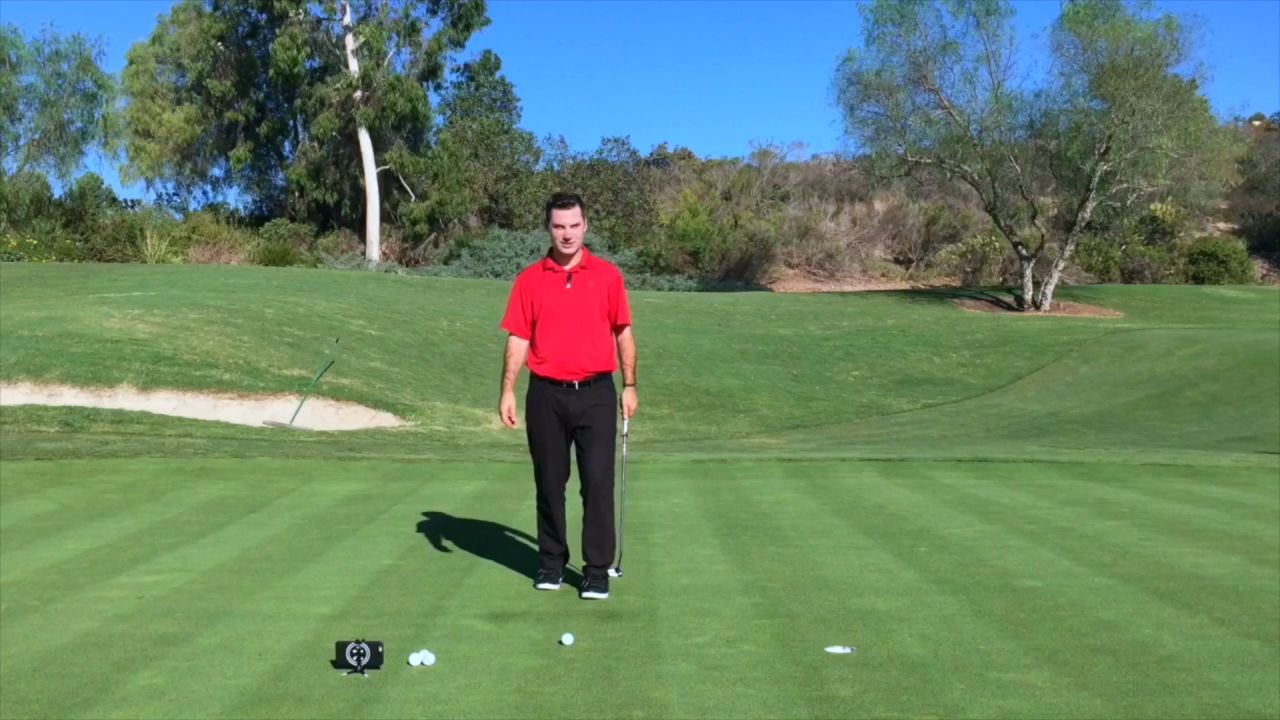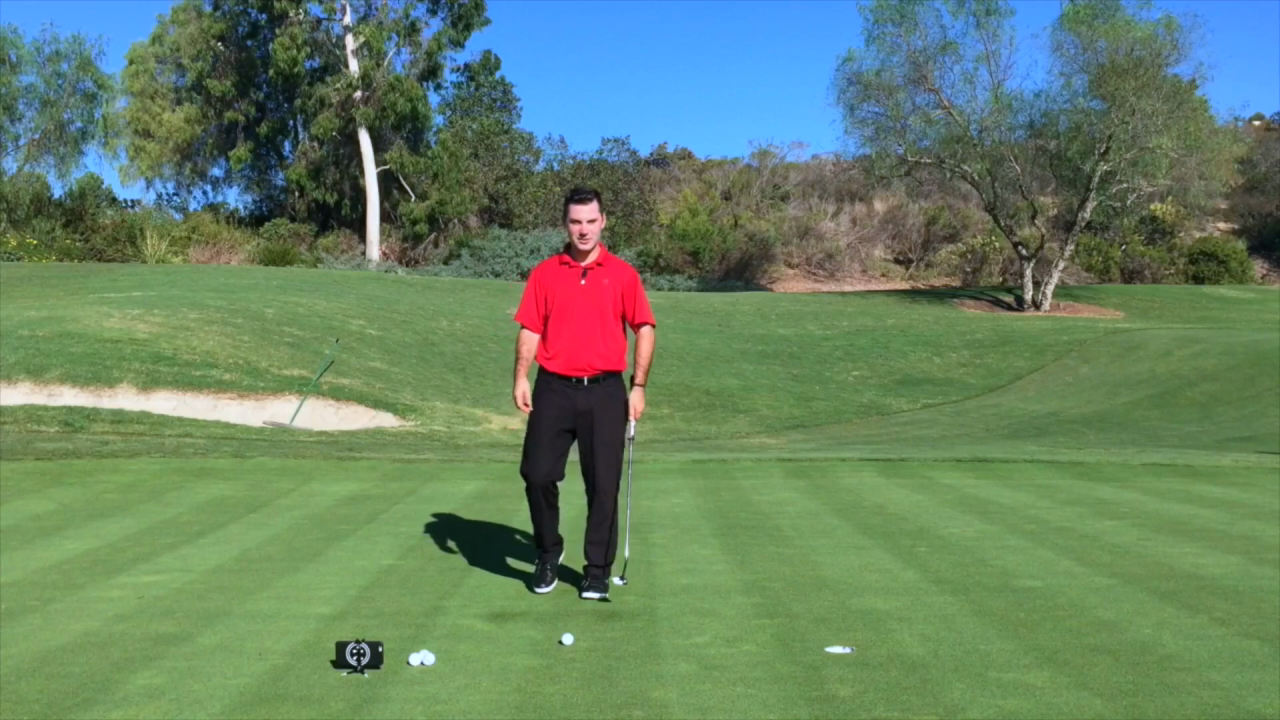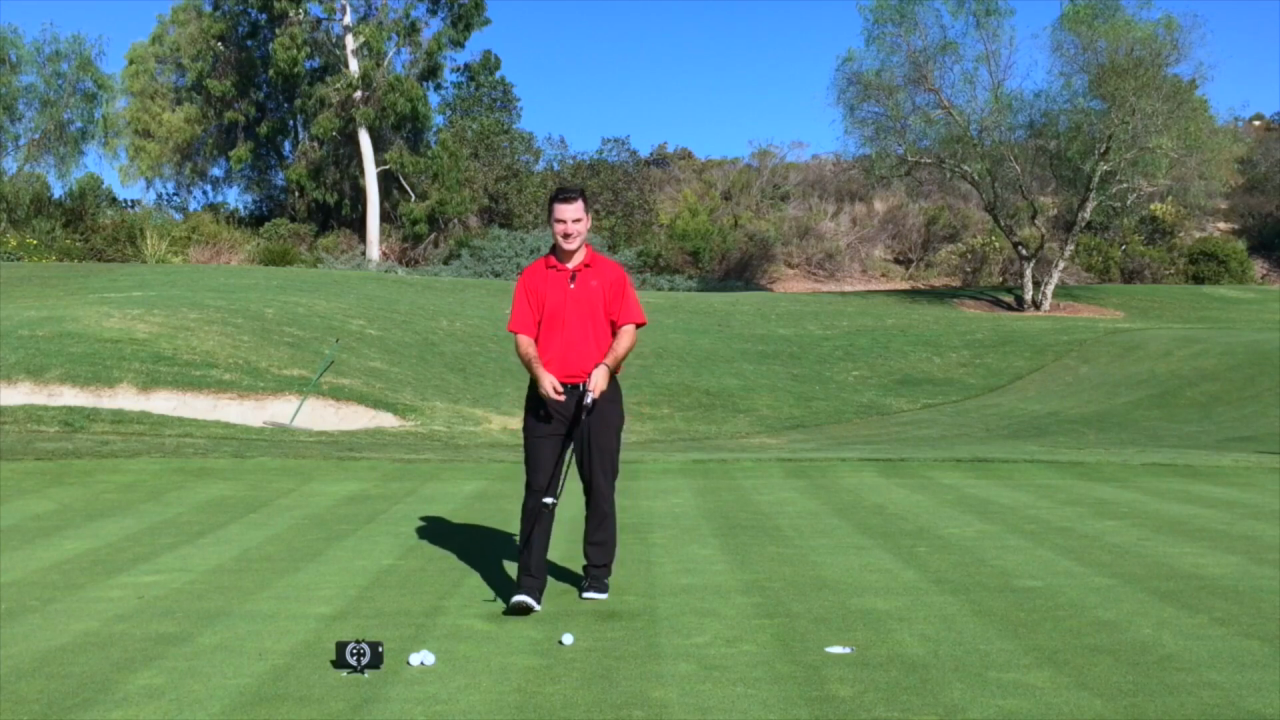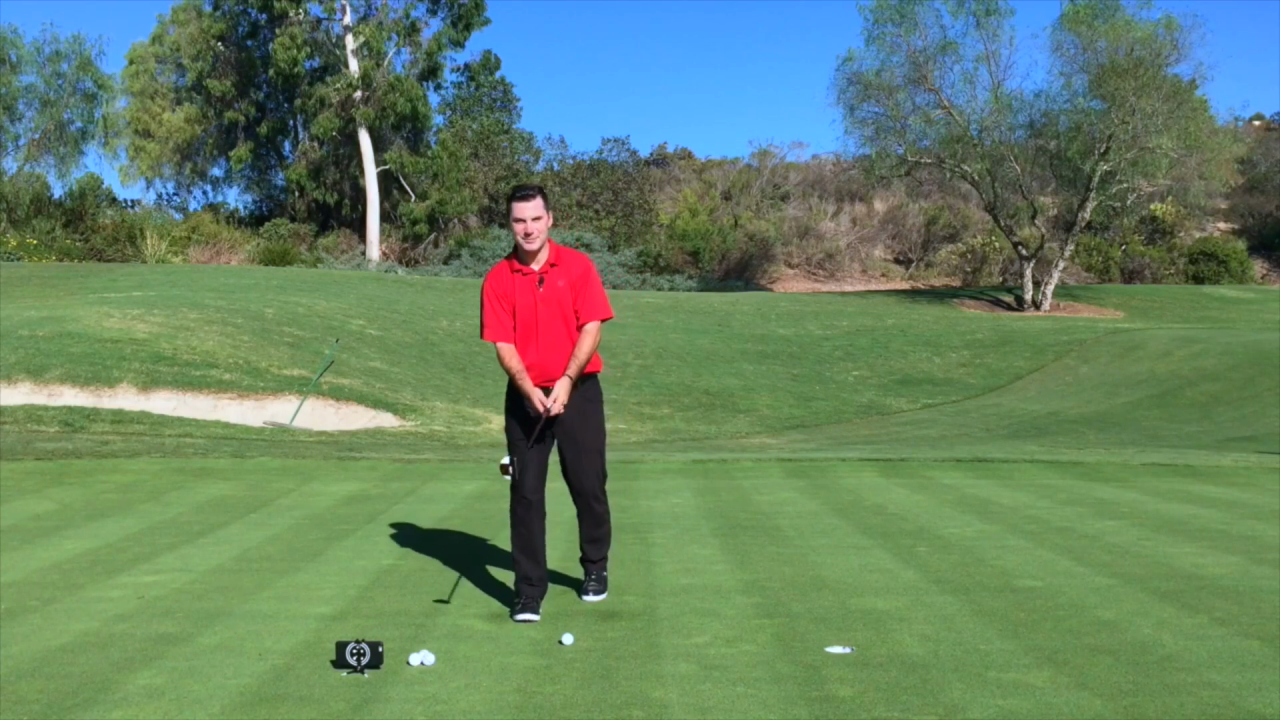
dt=0.4s
person 1, frame 1
left shoulder: (607, 275)
right shoulder: (529, 279)
left elbow: (623, 331)
right elbow: (518, 338)
left wrist: (629, 384)
right wrist: (507, 390)
left hip: (596, 393)
right hip: (547, 395)
left knee: (598, 483)
right knee: (549, 483)
left ankle: (598, 569)
right ankle: (552, 560)
person 1, frame 2
left shoulder: (623, 274)
right shoulder: (544, 273)
left elbow: (644, 330)
right elbow: (530, 330)
left wrist: (638, 385)
right wrist: (521, 376)
left hip: (604, 391)
right hip: (554, 389)
left knee: (603, 484)
right knee: (538, 474)
left ankle: (598, 570)
right ankle: (548, 550)
person 1, frame 3
left shoulder: (612, 273)
right shoulder: (532, 276)
left elbow: (628, 328)
right elbow: (524, 335)
left wrist: (606, 368)
right wrist: (538, 373)
left hip: (599, 394)
right hip: (548, 396)
left knee: (599, 487)
right knee: (539, 487)
left ankle: (598, 570)
right ankle: (529, 582)
person 1, frame 4
left shoulder: (579, 266)
right shoulder: (497, 279)
left elbow: (592, 327)
right elbow: (503, 345)
left wrist: (567, 380)
right wrist: (530, 391)
left hip: (578, 391)
right hip: (525, 397)
left knee: (588, 486)
right knee: (526, 493)
left ankle: (595, 565)
right ankle: (529, 589)
